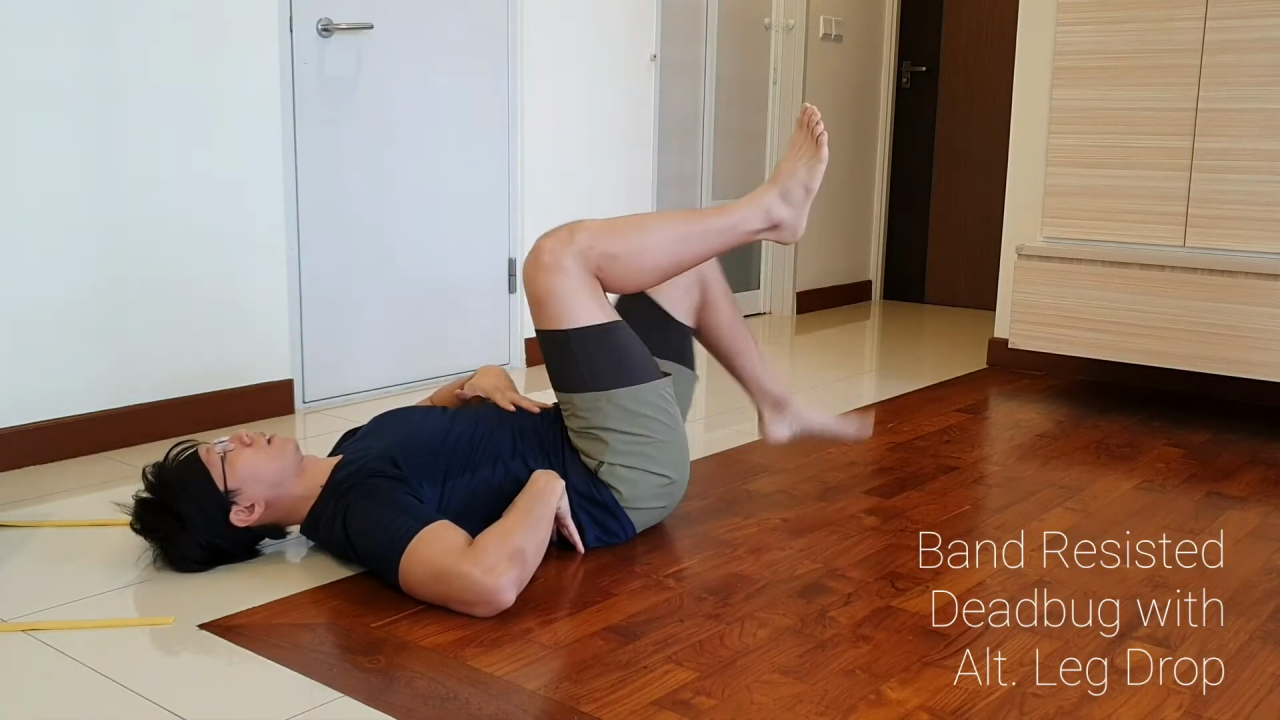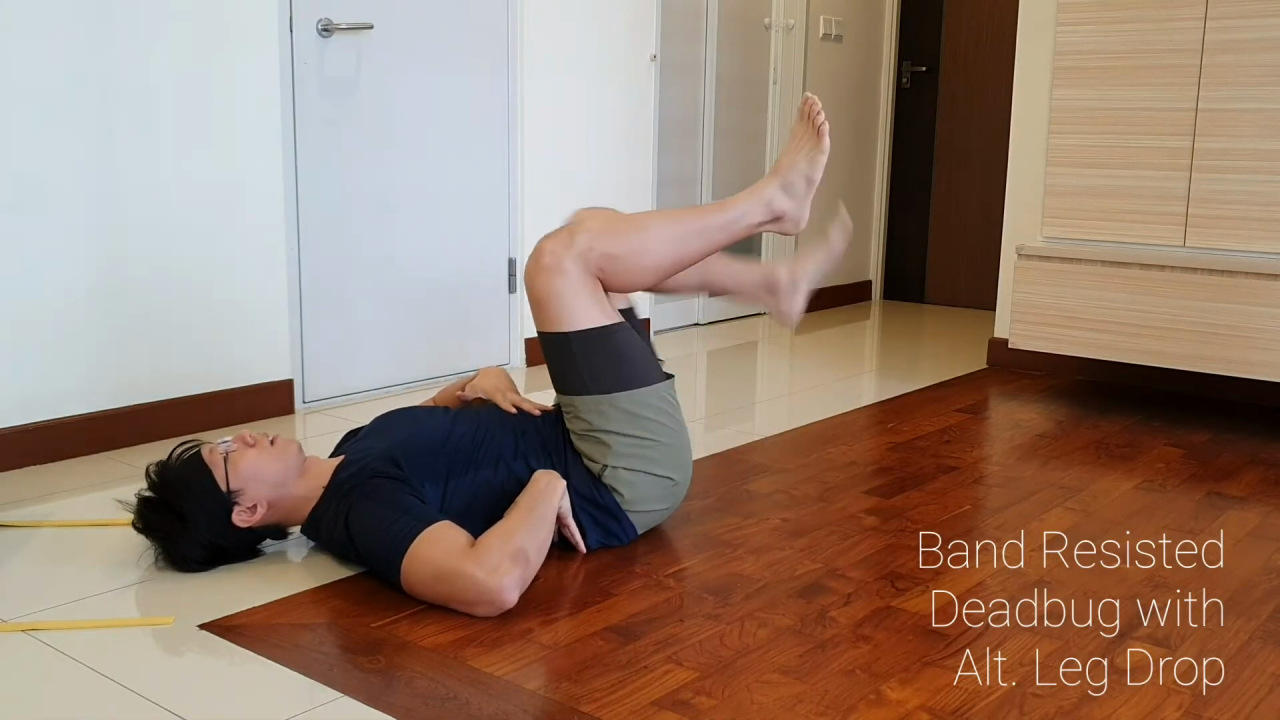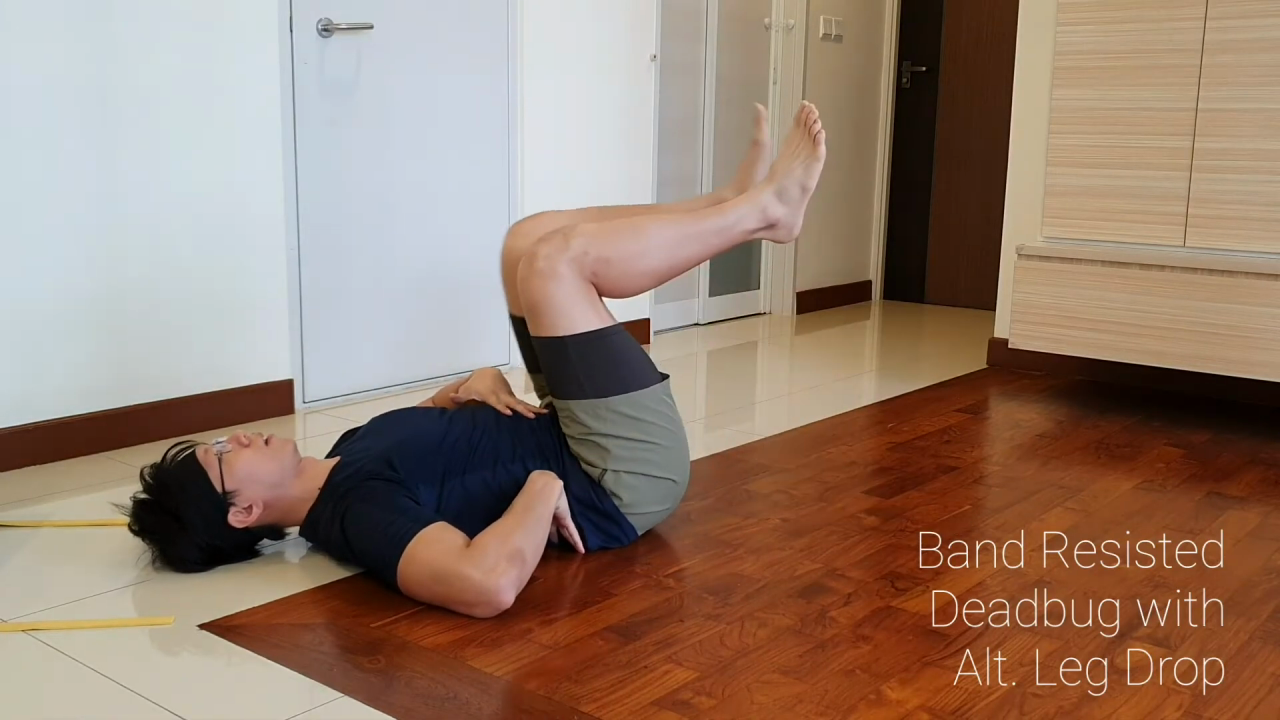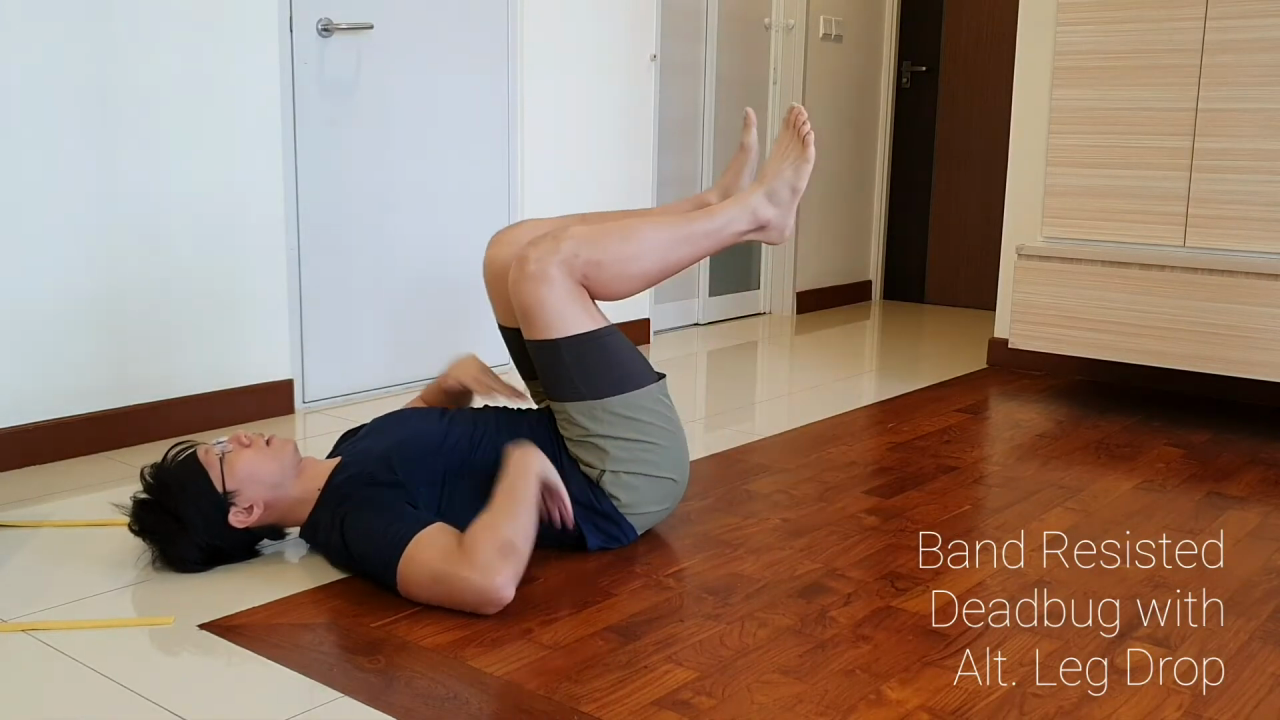
dt=0.2s
person 1, frame 1
left shoulder: (352, 454)
right shoulder: (359, 507)
right elbow: (487, 584)
left wrist: (473, 384)
right wrist: (547, 482)
left hip: (579, 447)
right hip: (625, 481)
left knee: (690, 267)
right knee: (560, 254)
left ankle: (780, 407)
right ankle: (771, 207)
person 1, frame 2
left shoulder: (352, 454)
right shoulder: (360, 510)
left elbow: (427, 421)
right elbow: (490, 585)
left wrist: (476, 383)
right wrist: (547, 483)
left hip: (575, 436)
right hip: (631, 478)
left knee: (593, 227)
right knee: (562, 256)
left ankle: (775, 283)
right ankle: (771, 201)
person 1, frame 3
left shoulder: (349, 454)
right shoulder: (357, 512)
right elbow: (487, 586)
left wrist: (470, 385)
right wrist: (544, 486)
left hip: (571, 443)
right hip: (628, 480)
left knee: (532, 239)
right knee: (554, 258)
left ankle: (737, 204)
right ankle: (764, 208)
person 1, frame 4
left shoulder: (351, 452)
right shoulder: (357, 517)
left elbow: (425, 424)
right elbow: (491, 583)
left wrist: (451, 380)
right wrist: (524, 463)
left hip: (562, 439)
right hip: (629, 482)
left knee: (516, 248)
right knee: (542, 264)
left ankle: (722, 205)
right ankle: (754, 210)
